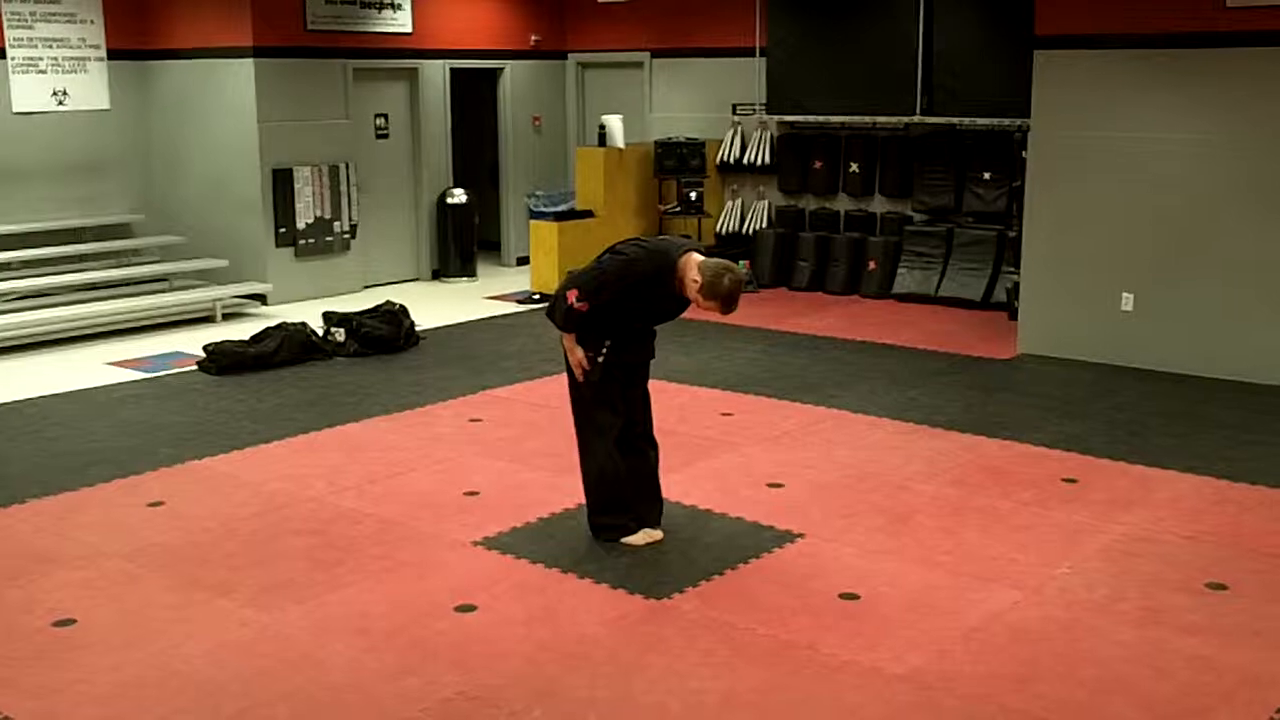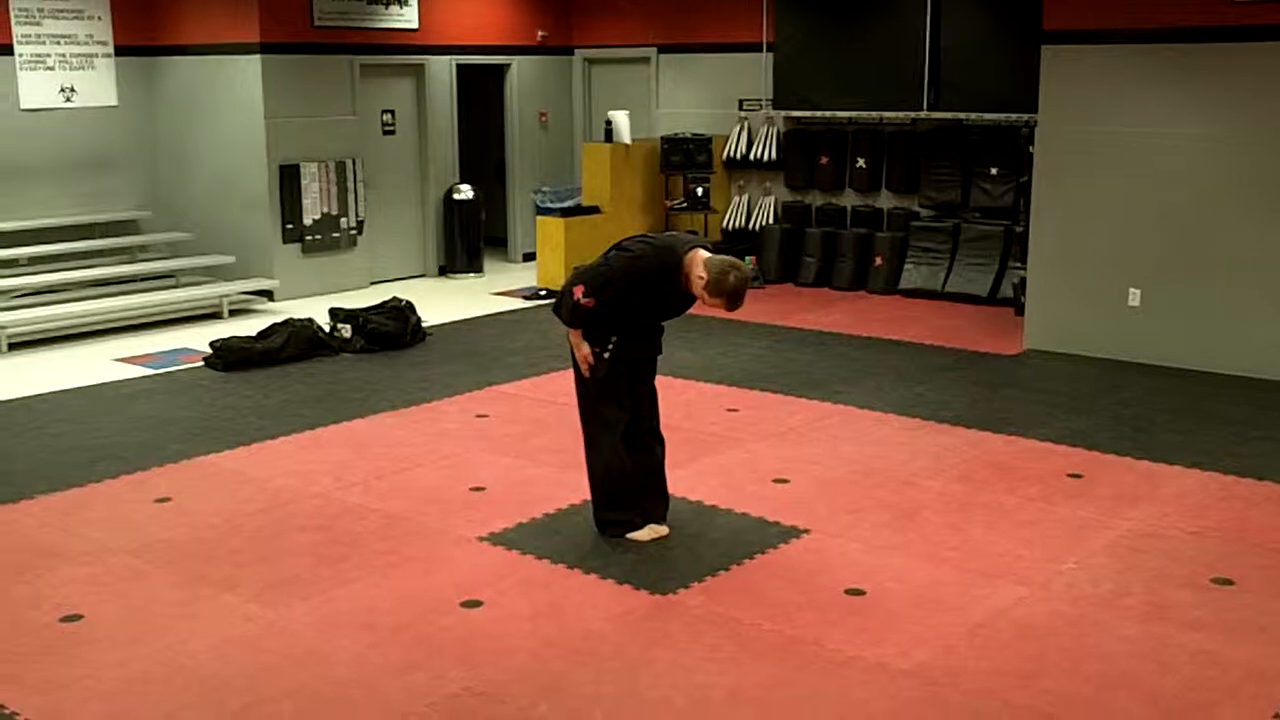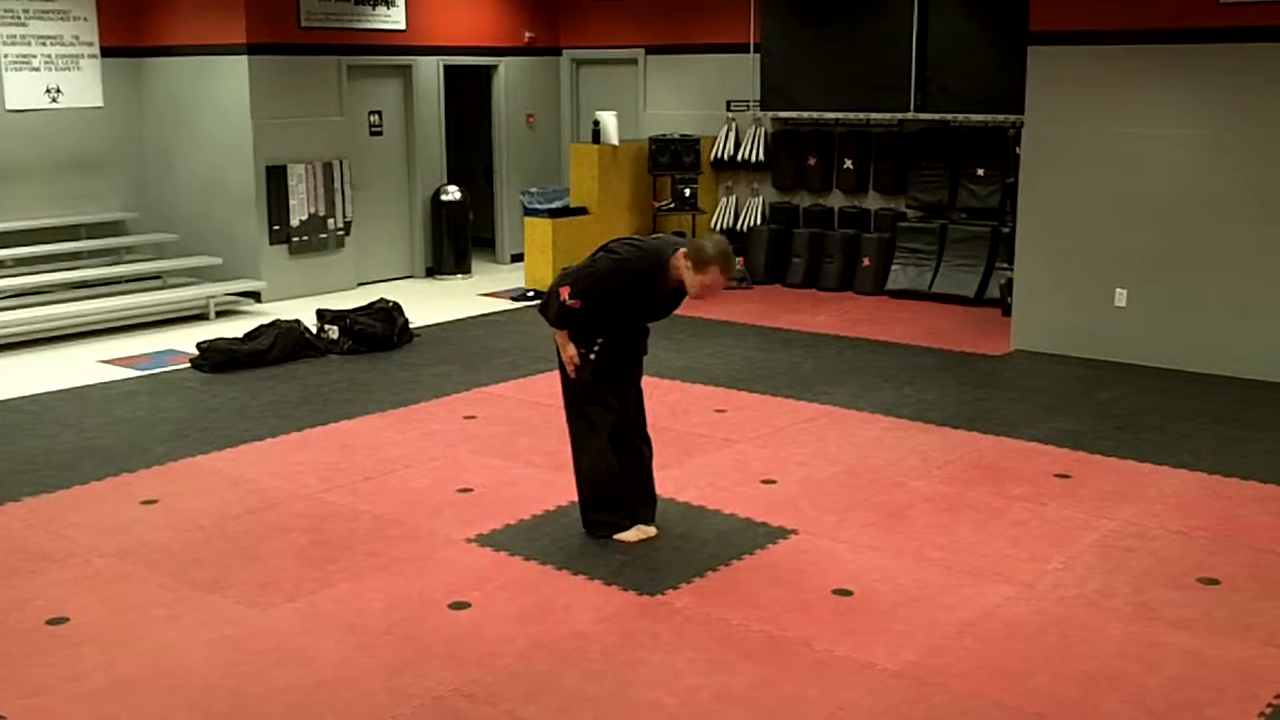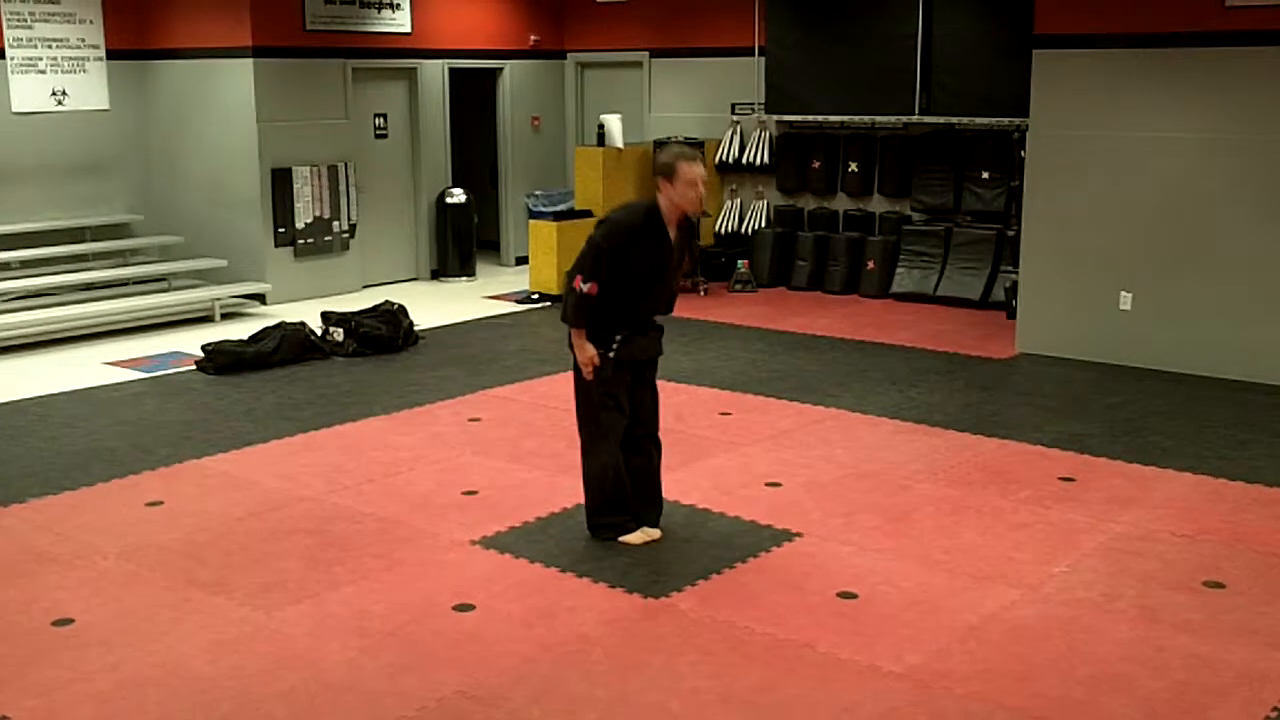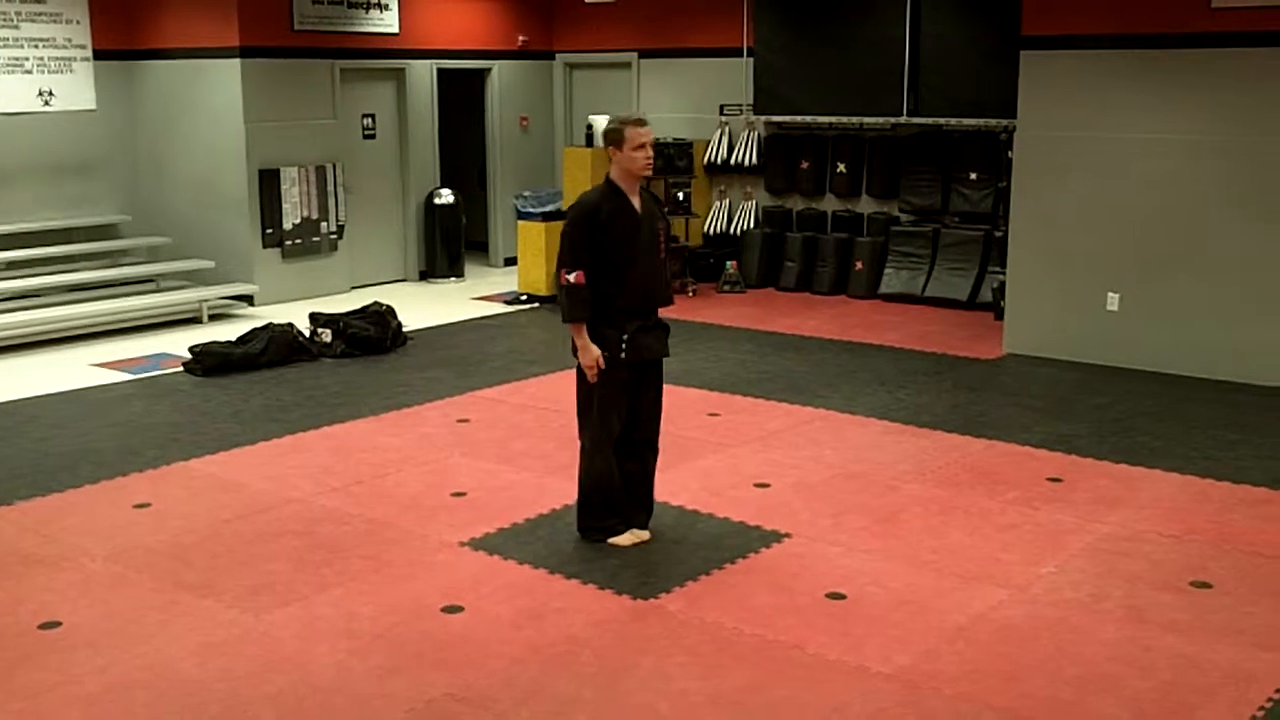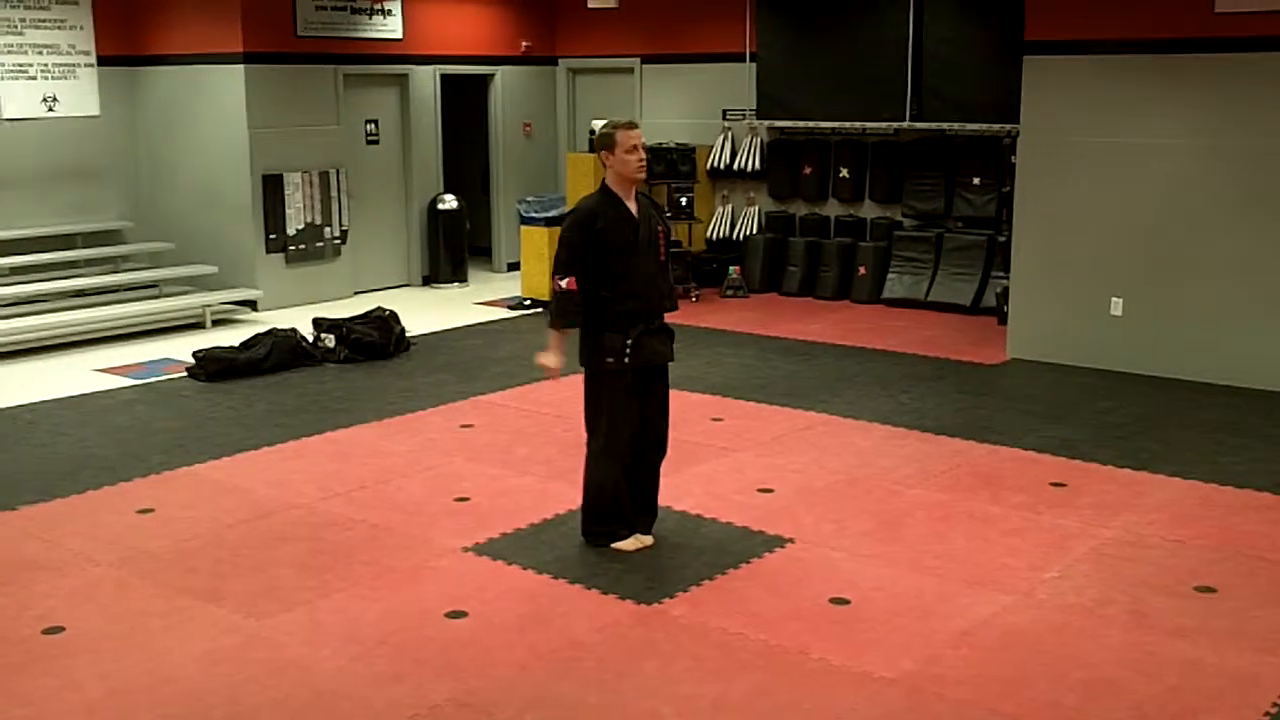
dt=0.3s
person 1, frame 1
left shoulder: (698, 267)
right shoulder: (642, 263)
right elbow: (574, 289)
left wrist: (640, 342)
right wrist: (570, 344)
left hip: (632, 342)
right hip: (595, 342)
left knee: (638, 430)
right knee: (602, 430)
left ankle: (644, 515)
right ankle: (613, 522)
person 1, frame 2
left shoulder: (704, 263)
right shoulder: (646, 259)
right elbow: (581, 285)
left wrist: (648, 336)
right wrist: (577, 339)
left hip: (640, 338)
right hip: (602, 338)
left knee: (644, 424)
right knee: (608, 424)
left ankle: (649, 509)
right ankle: (619, 517)
person 1, frame 3
left shoulder: (684, 268)
right shoulder: (632, 262)
right elbow: (567, 289)
right wrist: (566, 344)
left hip: (624, 339)
right hip: (587, 341)
left knee: (631, 426)
right knee: (595, 426)
left ankle: (637, 511)
right ankle: (607, 519)
person 1, frame 4
left shoulder: (685, 228)
right shoulder: (625, 224)
right elbow: (581, 282)
left wrist: (647, 331)
right wrist: (581, 344)
left hip: (641, 340)
right hip: (603, 343)
left knee: (643, 431)
right knee: (605, 432)
left ankle: (642, 515)
right ankle: (611, 522)
person 1, frame 5
left shoulder: (653, 206)
right shoulder: (590, 209)
right elbow: (572, 280)
right wrist: (583, 342)
left hip: (647, 335)
right hip: (606, 340)
left knee: (643, 432)
right knee: (603, 433)
left ankle: (633, 516)
right ankle: (600, 523)
person 1, frame 6
left shoulder: (653, 211)
right shoulder: (588, 216)
right elbow: (567, 285)
right wrist: (555, 347)
left hip: (651, 340)
right hip: (610, 345)
left knee: (651, 438)
right knee: (612, 439)
left ankle: (637, 522)
right ankle: (606, 528)
